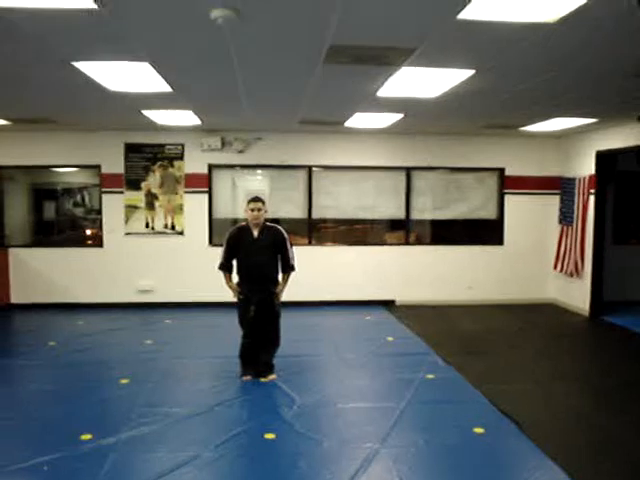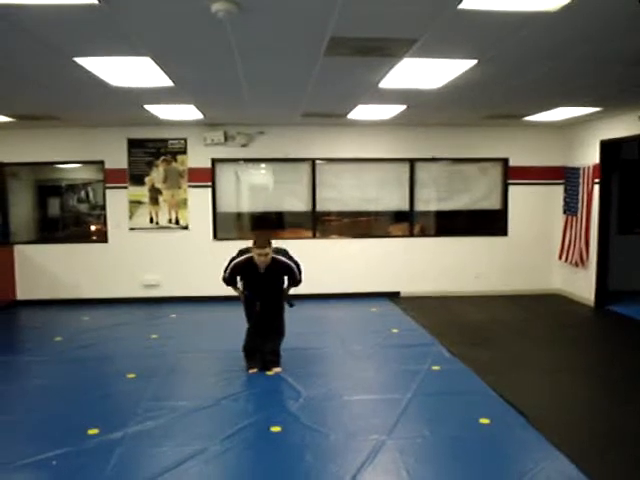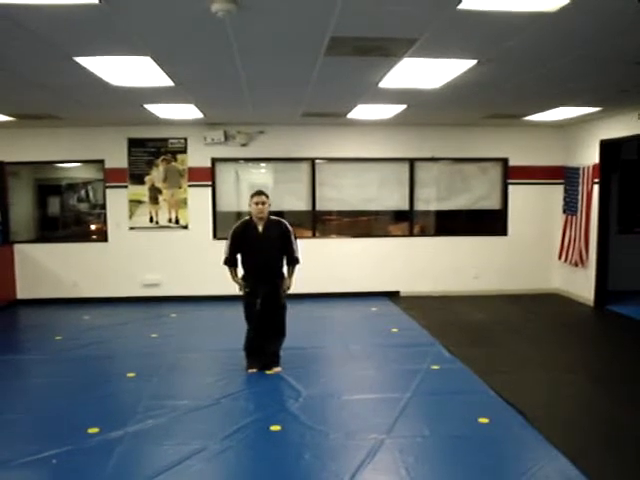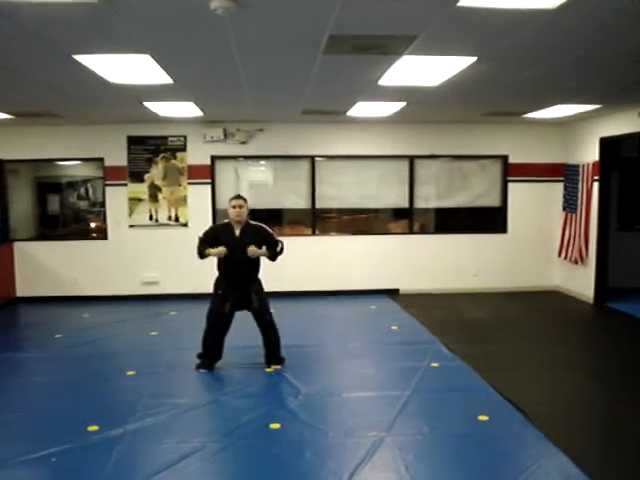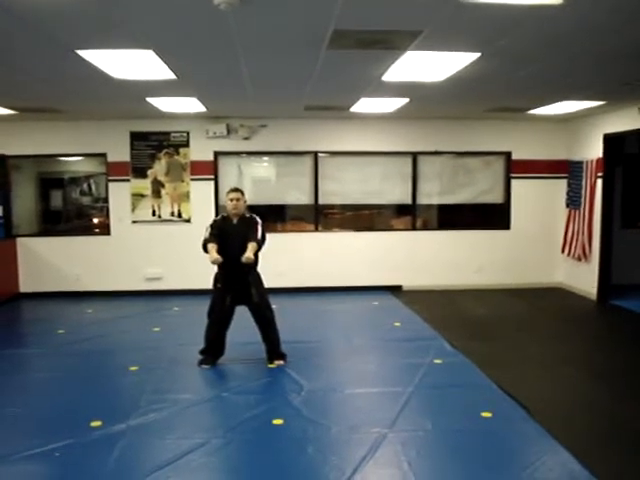
dt=1s
person 1, frame 1
left shoulder: (277, 233)
right shoulder: (236, 234)
left elbow: (288, 261)
right elbow: (226, 261)
left wrist: (282, 286)
right wrist: (231, 285)
left hip: (270, 292)
right hip: (246, 292)
left knee: (270, 333)
right knee: (249, 332)
left ankle: (265, 368)
right ankle: (248, 369)
person 1, frame 2
left shoulder: (284, 262)
right shoulder: (240, 261)
left elbow: (296, 277)
right elbow: (228, 277)
left wrist: (286, 291)
right wrist: (239, 291)
left hip: (275, 295)
right hip: (251, 294)
left knee: (276, 326)
right knee: (254, 326)
left ankle: (272, 361)
right ankle: (253, 362)
person 1, frame 3
left shoulder: (282, 227)
right shoulder: (240, 229)
left elbow: (292, 254)
right elbow: (230, 255)
left wrist: (289, 278)
right wrist: (236, 278)
left hip: (276, 284)
right hip: (252, 285)
left knee: (276, 324)
right knee: (254, 324)
left ankle: (272, 361)
right ankle: (253, 361)
person 1, frame 4
left shoulder: (258, 229)
right shoulder: (217, 230)
left elbow: (277, 246)
right elbow: (202, 247)
left wrist: (266, 252)
right wrist: (214, 252)
left hip: (251, 284)
right hip: (226, 285)
left knee: (266, 320)
right knee: (216, 322)
left ankle: (274, 358)
right ankle: (208, 359)
person 1, frame 5
left shoulder: (253, 221)
right shoulder: (218, 223)
left elbow: (256, 239)
right elbow: (209, 240)
left wrist: (250, 252)
right wrist: (212, 253)
left hip: (249, 277)
right hip: (225, 277)
left knee: (264, 315)
right knee: (217, 317)
left ankle: (275, 353)
right ankle: (211, 354)
